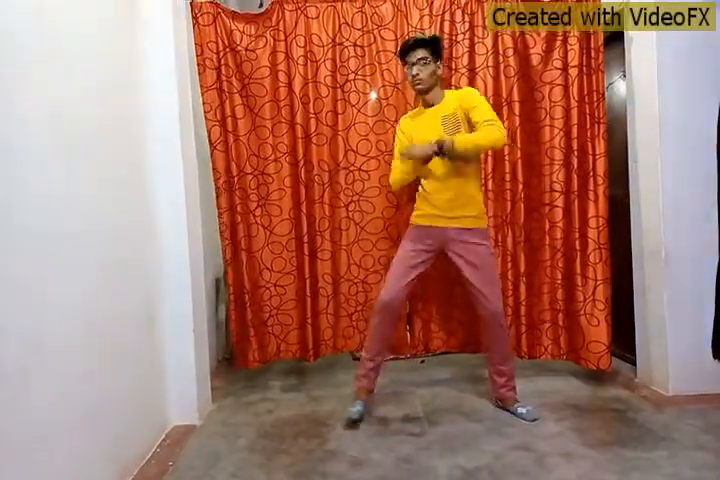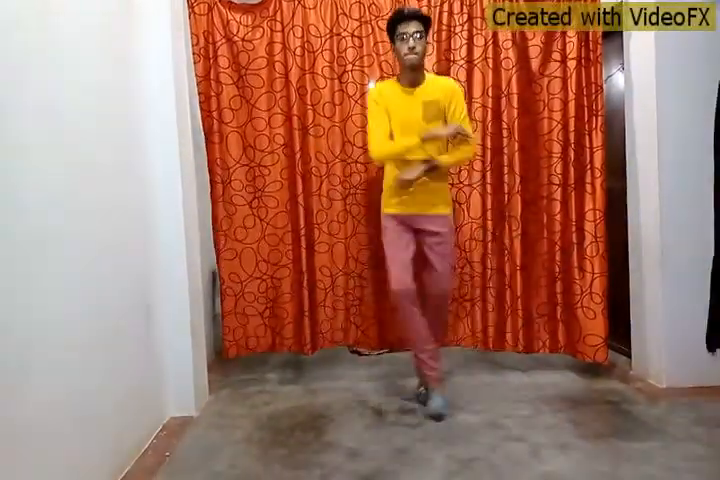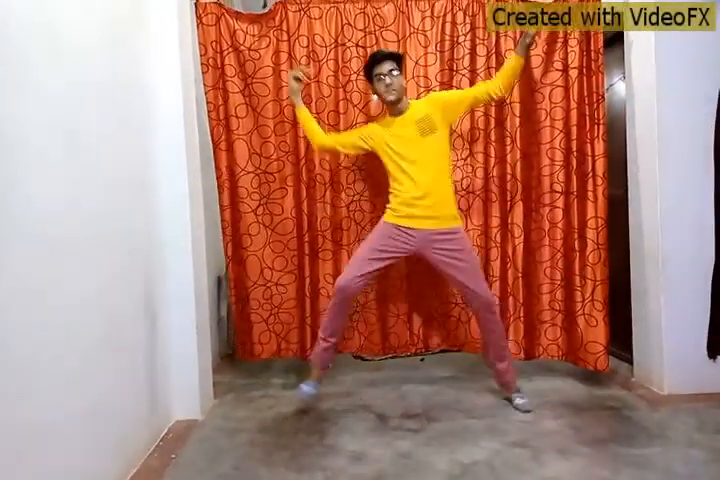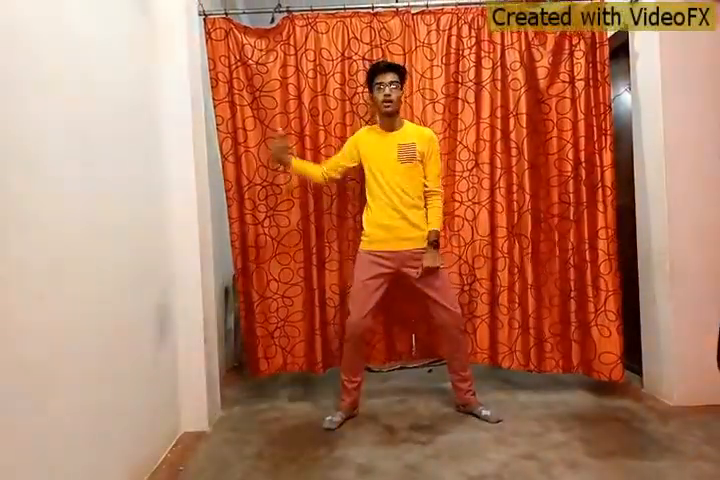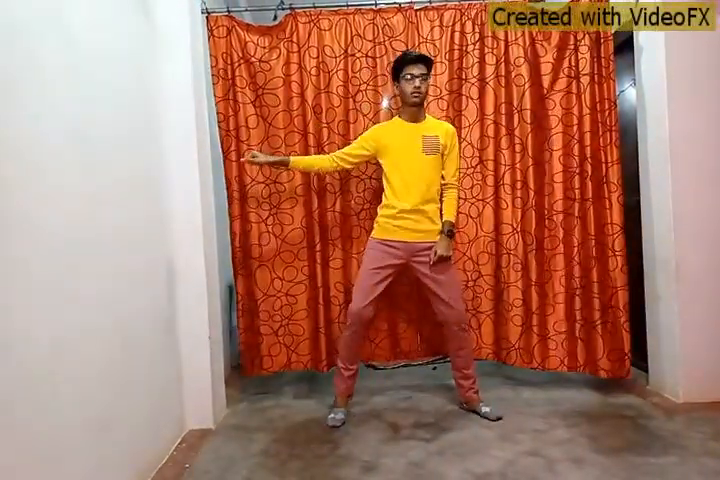
dt=0.7s
person 1, frame 1
left shoulder: (466, 99)
right shoulder: (406, 124)
left elbow: (497, 135)
right elbow: (396, 182)
left wrist: (444, 146)
right wrist: (416, 157)
left hip: (470, 227)
right hip: (423, 227)
left knee: (493, 310)
right knee: (387, 302)
left ankle: (505, 394)
right ankle: (363, 391)
person 1, frame 2
left shoulder: (448, 88)
right shoulder: (380, 95)
left elbow: (468, 146)
right elbow: (378, 151)
left wrist: (425, 169)
right wrist: (432, 134)
left hip: (437, 209)
right hip: (396, 211)
left knee: (439, 292)
right knee: (402, 289)
left ankle: (429, 372)
right ankle: (432, 379)
person 1, frame 3
left shoulder: (439, 105)
right shoulder: (373, 132)
left elbow: (494, 90)
right elbow: (322, 142)
left wrist: (520, 52)
right wrist: (297, 98)
left hip: (444, 229)
right hip: (396, 226)
left knee: (485, 302)
right knee: (345, 287)
left ankle: (507, 381)
right ankle: (318, 369)
person 1, frame 4
left shoulder: (425, 138)
right shoulder: (361, 139)
left elbow: (434, 195)
right elbow: (324, 173)
left wrist: (433, 244)
right wrist: (288, 161)
left hip: (419, 248)
right hip: (374, 250)
left knee: (451, 321)
right knee: (356, 326)
left ankle: (466, 398)
right ankle: (348, 403)
person 1, frame 5
left shoulder: (445, 132)
right shoulder: (381, 133)
left elbow: (450, 188)
right elbow: (335, 160)
left wrist: (447, 233)
right wrist: (279, 160)
left hip: (431, 240)
right hip: (386, 239)
left knee: (455, 317)
right knee: (358, 313)
left ankle: (470, 395)
right ankle: (342, 396)
